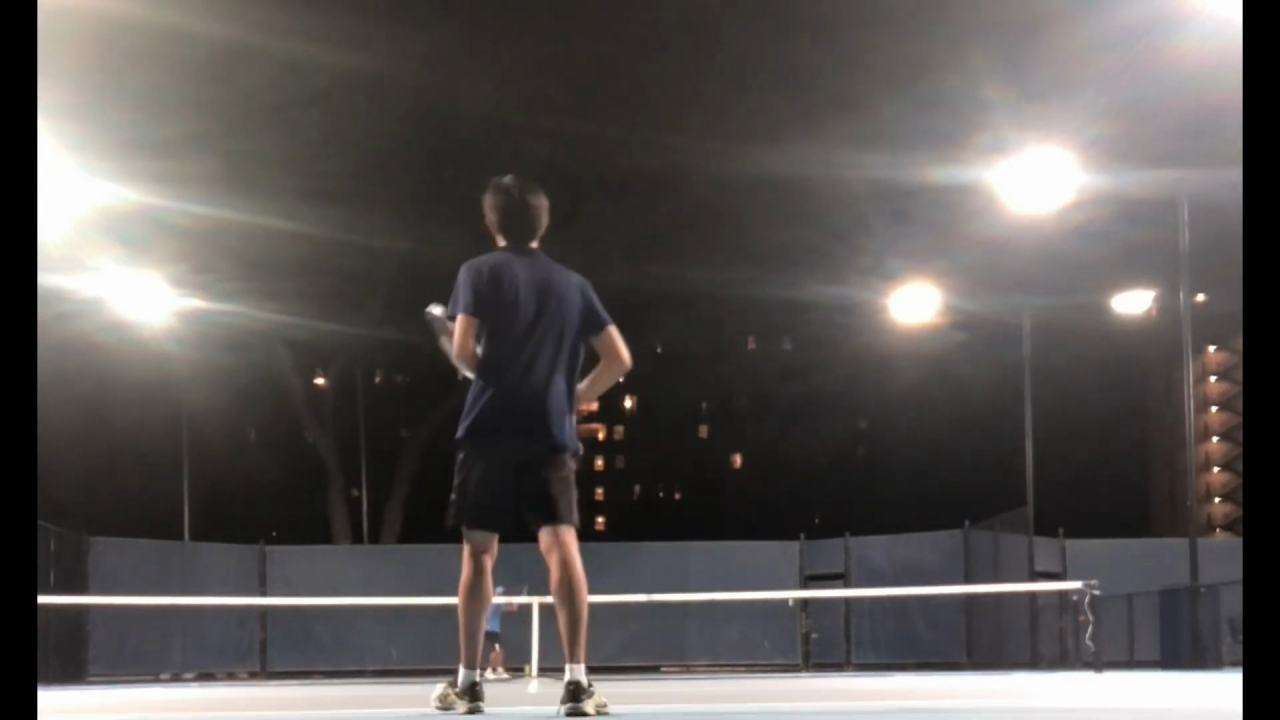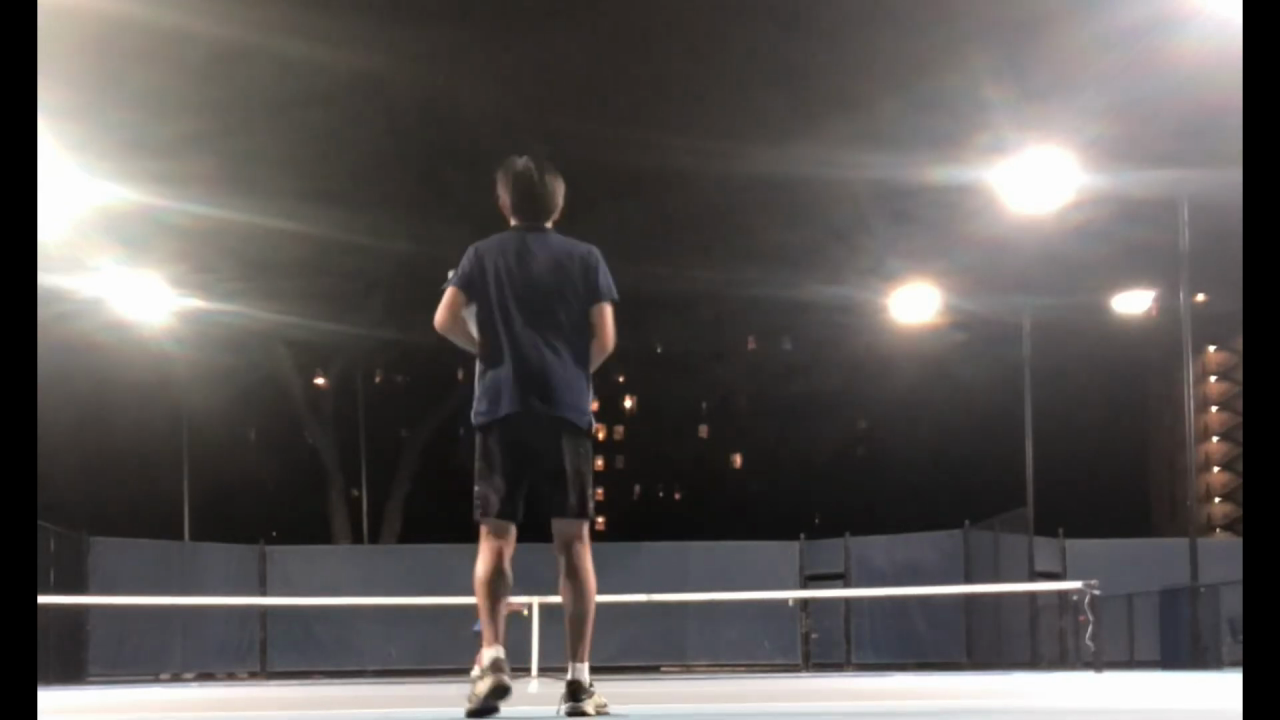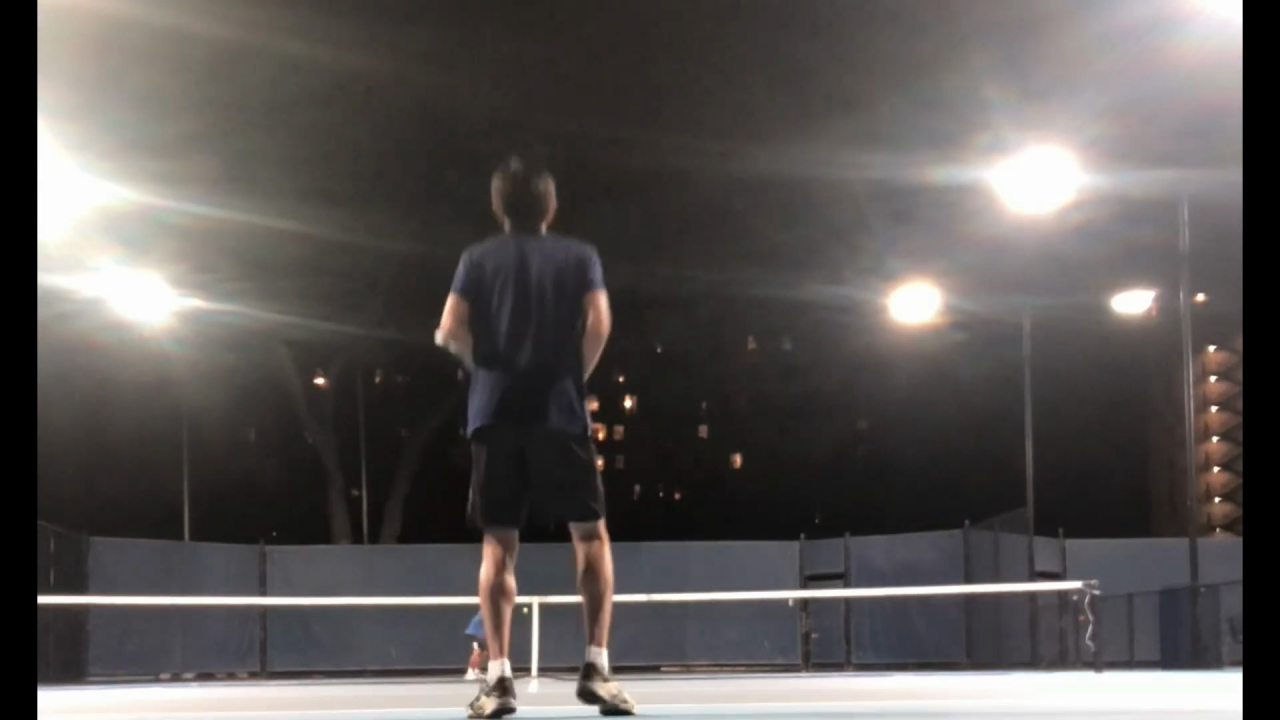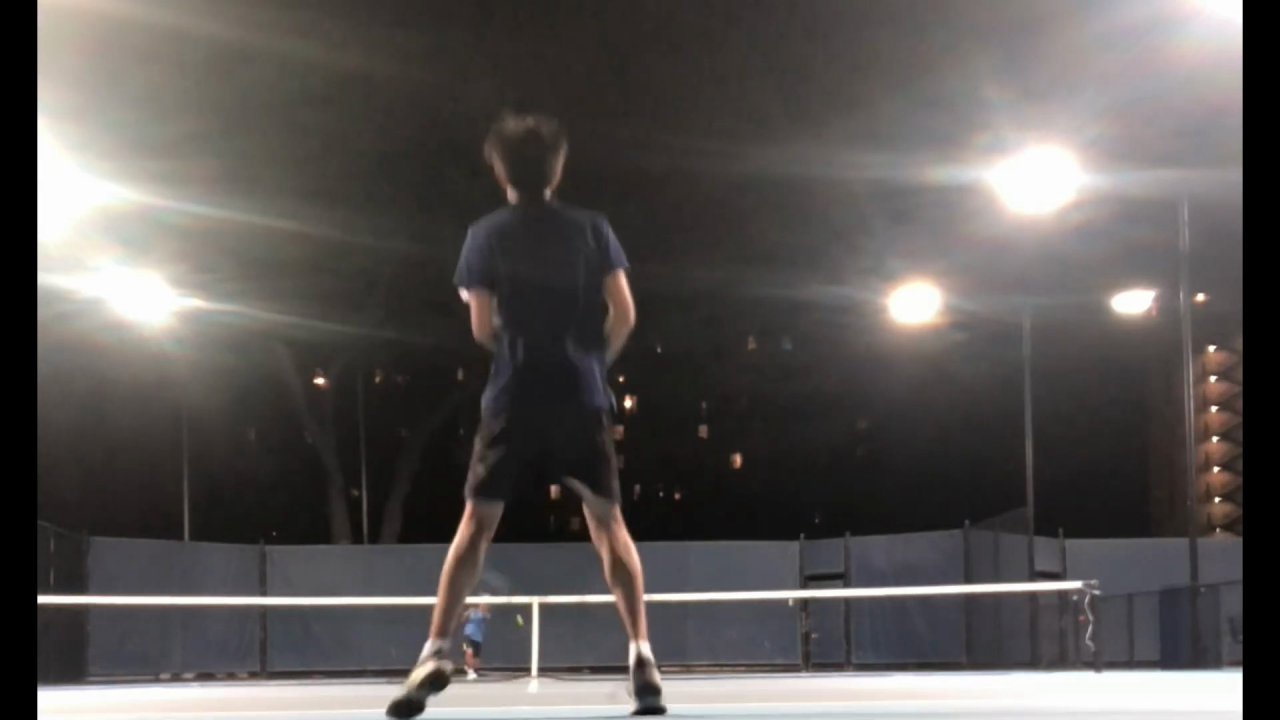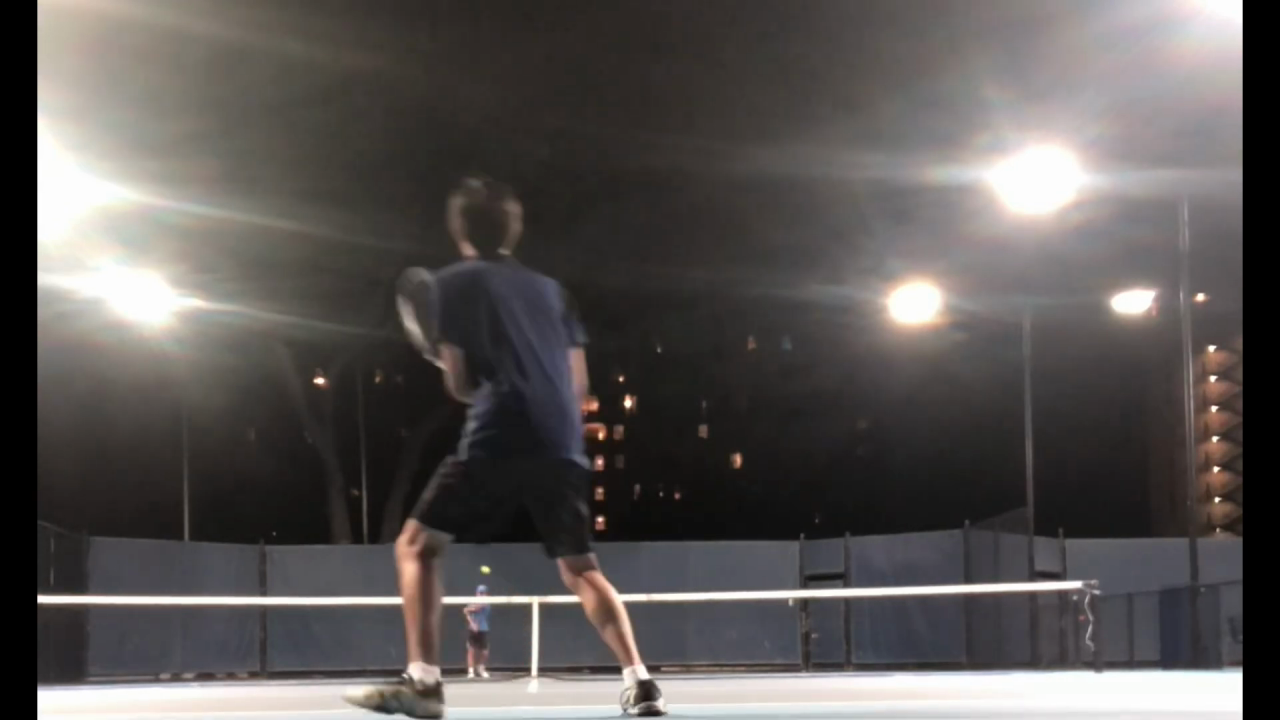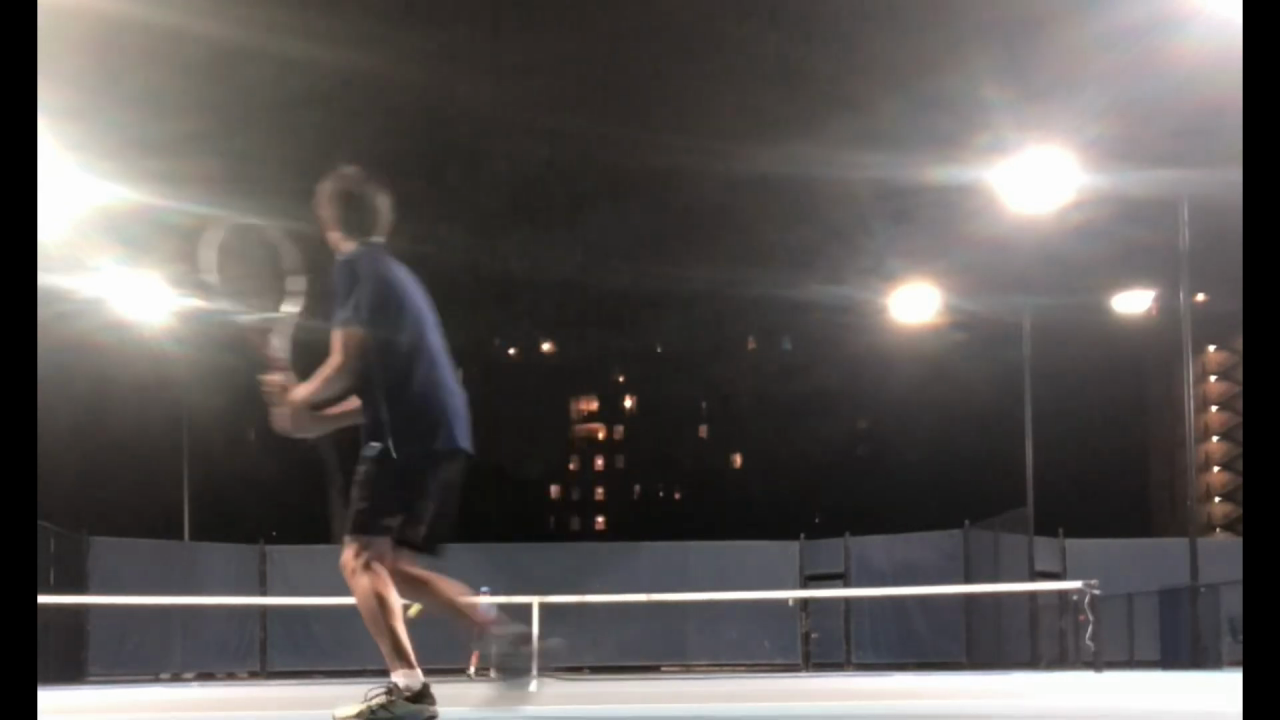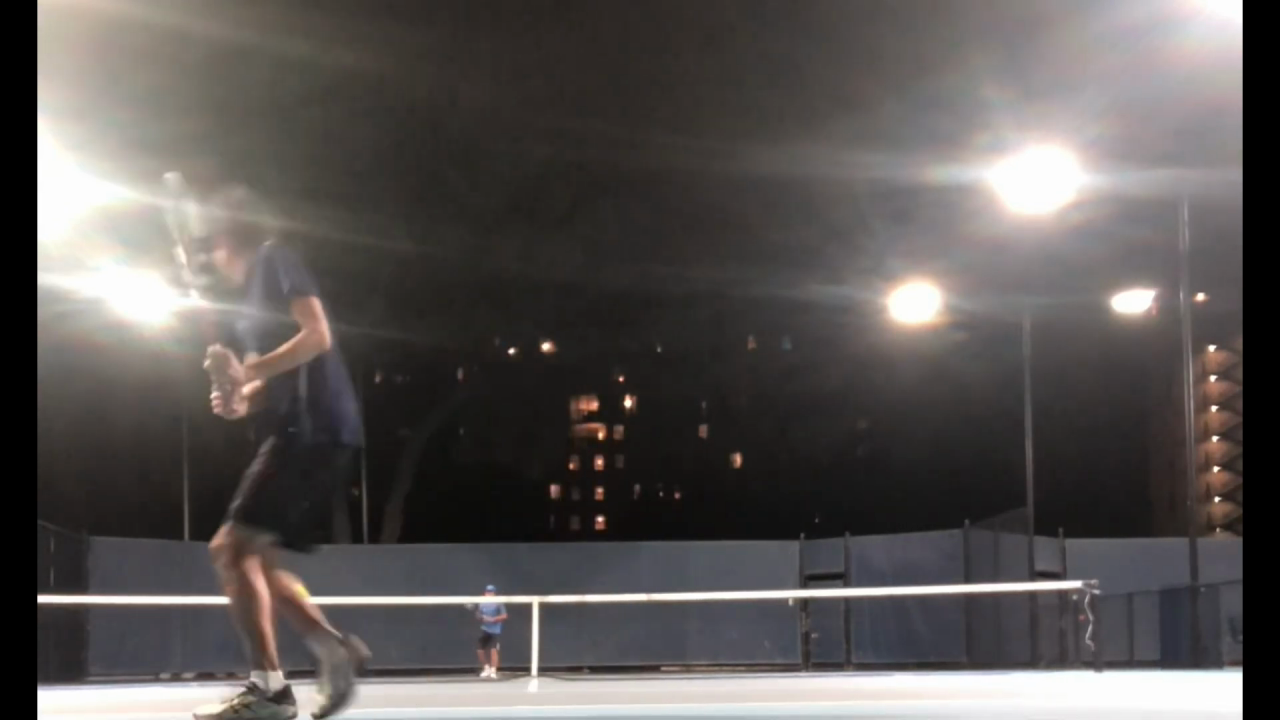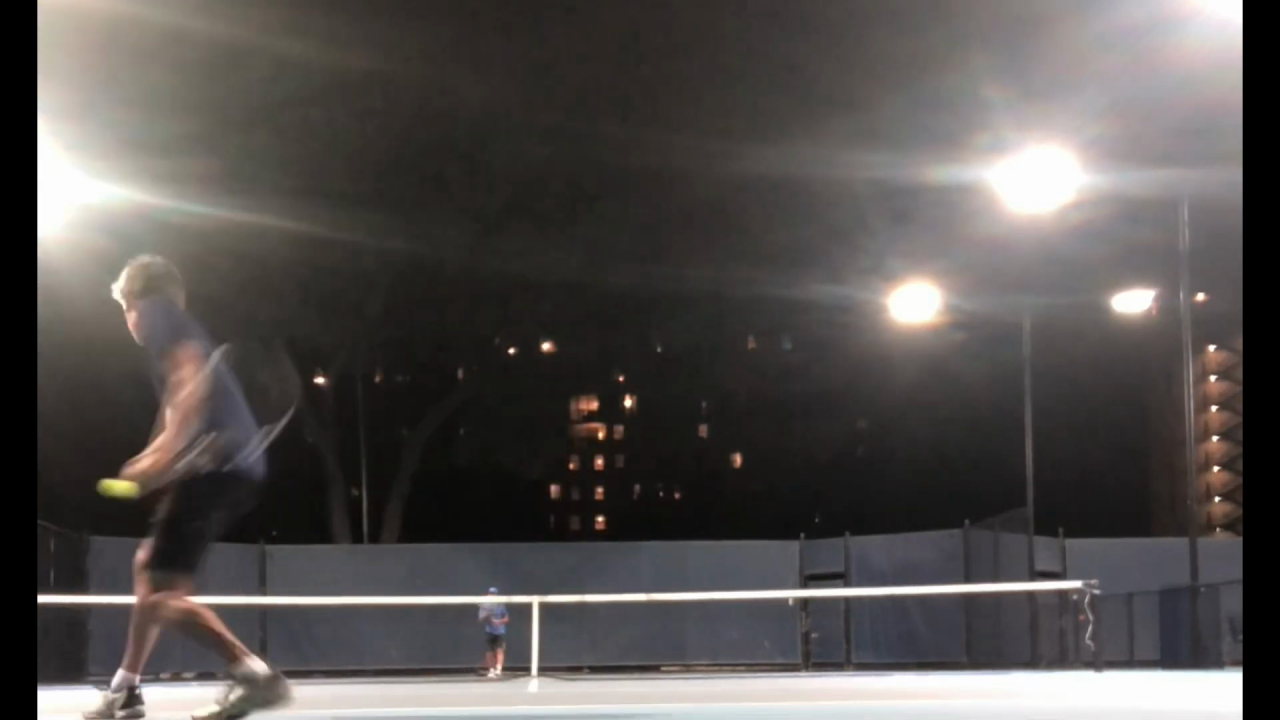
dt=0.3s
person 1, frame 1
left shoulder: (478, 271)
right shoulder: (574, 284)
left elbow: (462, 351)
right elbow: (620, 361)
left hip: (488, 429)
right hip: (550, 434)
left knee: (479, 552)
right knee: (561, 548)
person 1, frame 2
left shoulder: (481, 253)
right shoulder: (585, 256)
left elbow: (445, 322)
right elbow: (605, 339)
left hip: (501, 408)
right hip: (563, 409)
left knee: (494, 539)
right knee: (573, 540)
left ankle: (492, 663)
person 1, frame 3
left shoulder: (476, 258)
right shoulder: (580, 255)
left elbow: (450, 330)
right elbow: (599, 322)
right wrist: (577, 379)
left hip: (494, 414)
right hip: (558, 413)
left knee: (498, 547)
right knee: (591, 539)
right ankle: (595, 665)
person 1, frame 4
left shoulder: (485, 235)
right shoulder: (593, 228)
left elbow: (484, 327)
right elbow: (624, 312)
left hip: (515, 396)
right hip: (582, 395)
left knee: (477, 523)
right knee: (609, 525)
left ankle: (435, 656)
right ankle: (641, 659)
person 1, frame 5
left shoulder: (450, 284)
right shoulder: (550, 289)
left elbow: (457, 381)
right elbow: (578, 381)
left hip: (494, 439)
right hip: (561, 446)
left knee: (416, 546)
right knee: (582, 570)
person 1, frame 6
left shoulder: (353, 265)
right shoulder: (400, 276)
left elbow: (345, 363)
left wrist: (300, 398)
right wrist: (322, 420)
left hip: (409, 435)
right hip: (445, 432)
left knee: (359, 560)
right knee: (396, 566)
right ankle: (498, 631)
person 1, frame 7
left shoulder: (274, 258)
right shoulder: (254, 297)
left elbow: (319, 338)
right elbow: (270, 384)
left wrist: (247, 376)
right wrist: (240, 394)
left hip: (313, 427)
right hip: (301, 431)
left knee: (232, 550)
right knee: (252, 556)
right ankle: (334, 647)
person 1, frame 8
left shoulder: (165, 321)
left elbow: (193, 383)
left wrist: (159, 451)
right wrist: (160, 456)
left hip: (217, 464)
right hip: (234, 468)
left knee: (163, 591)
right knee: (149, 567)
left ankle: (254, 676)
